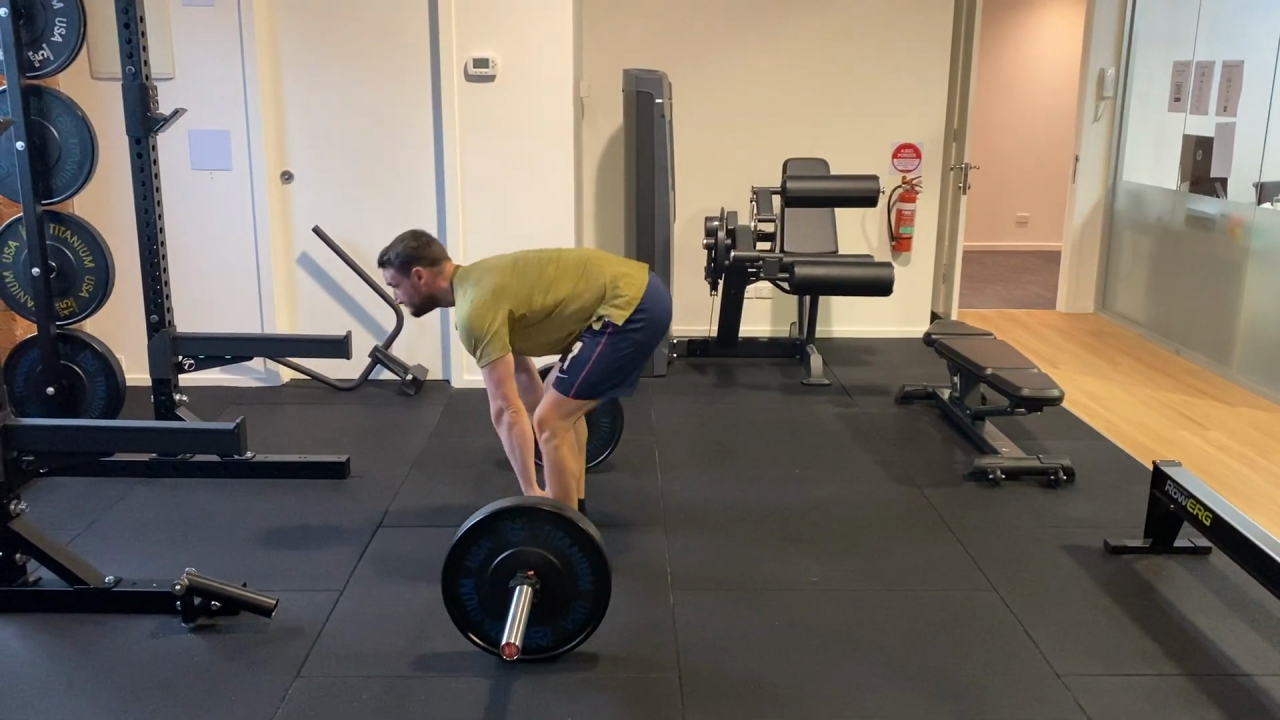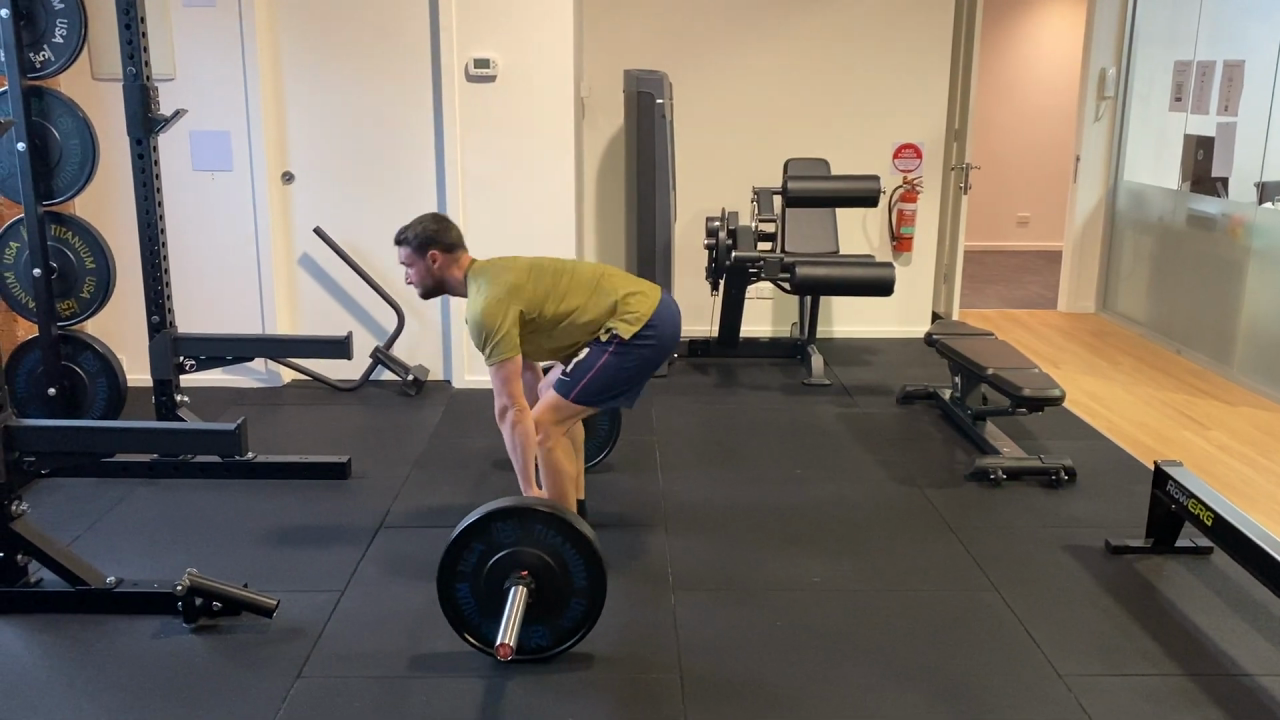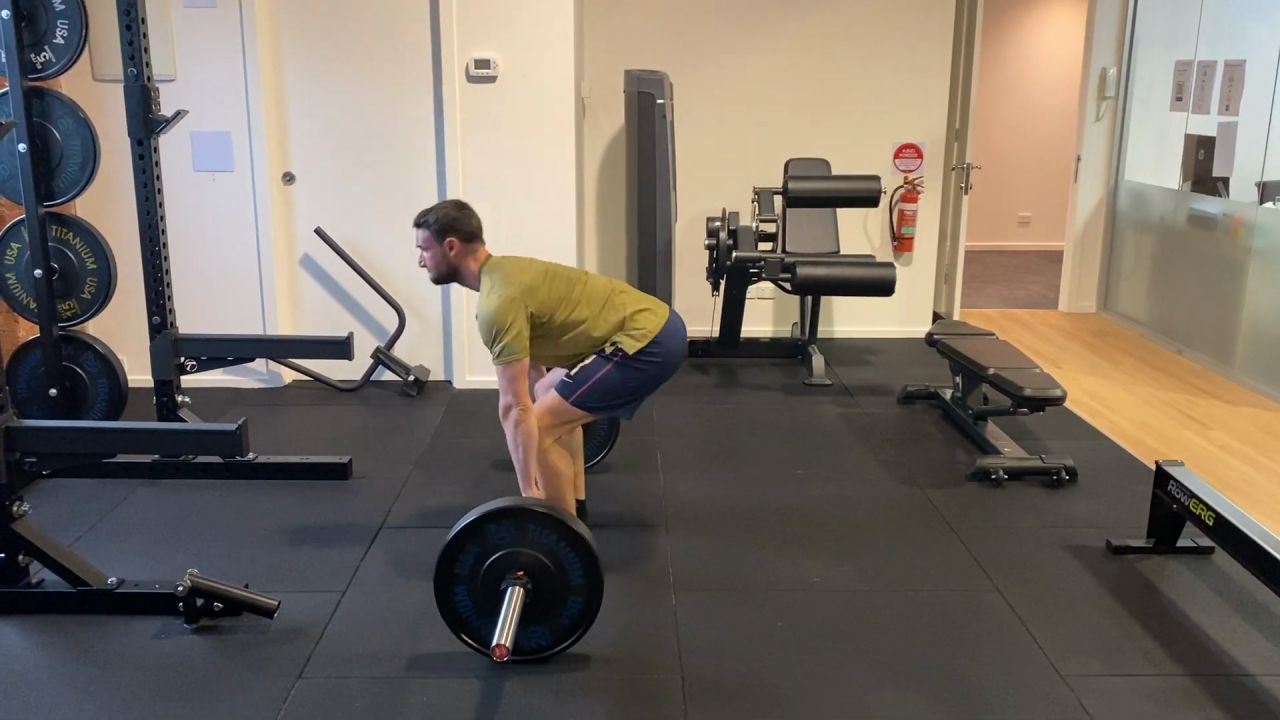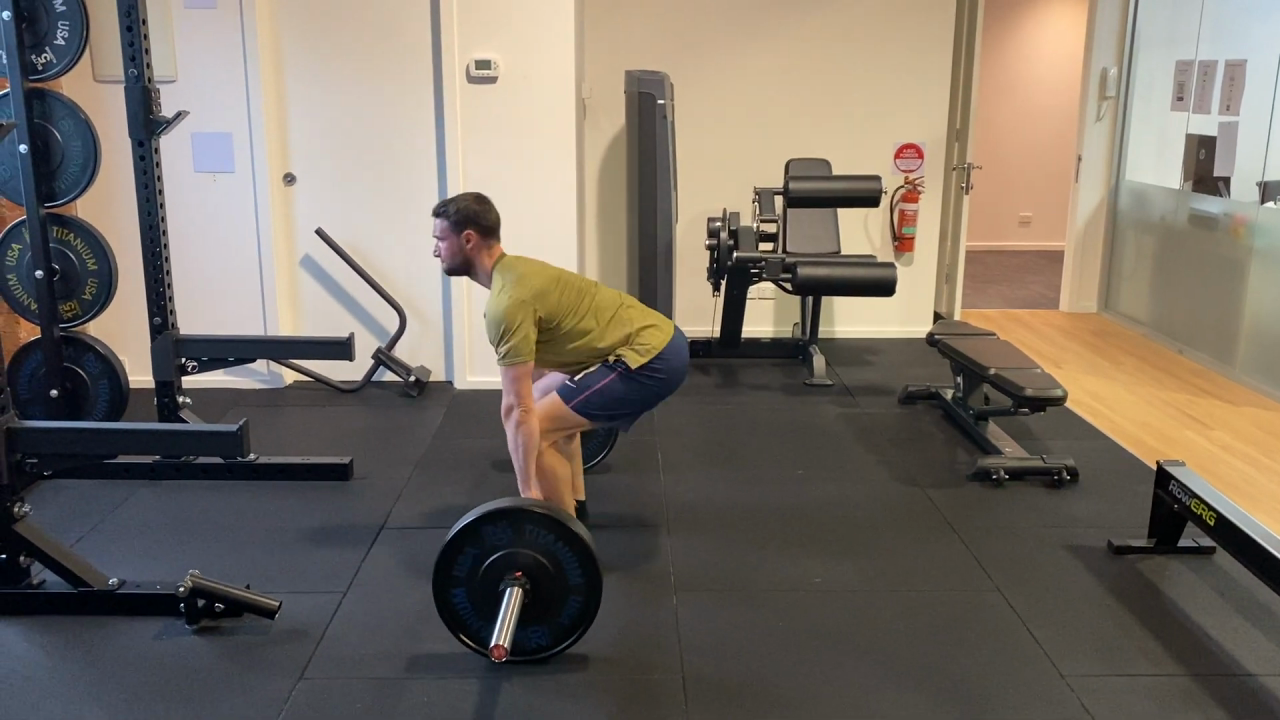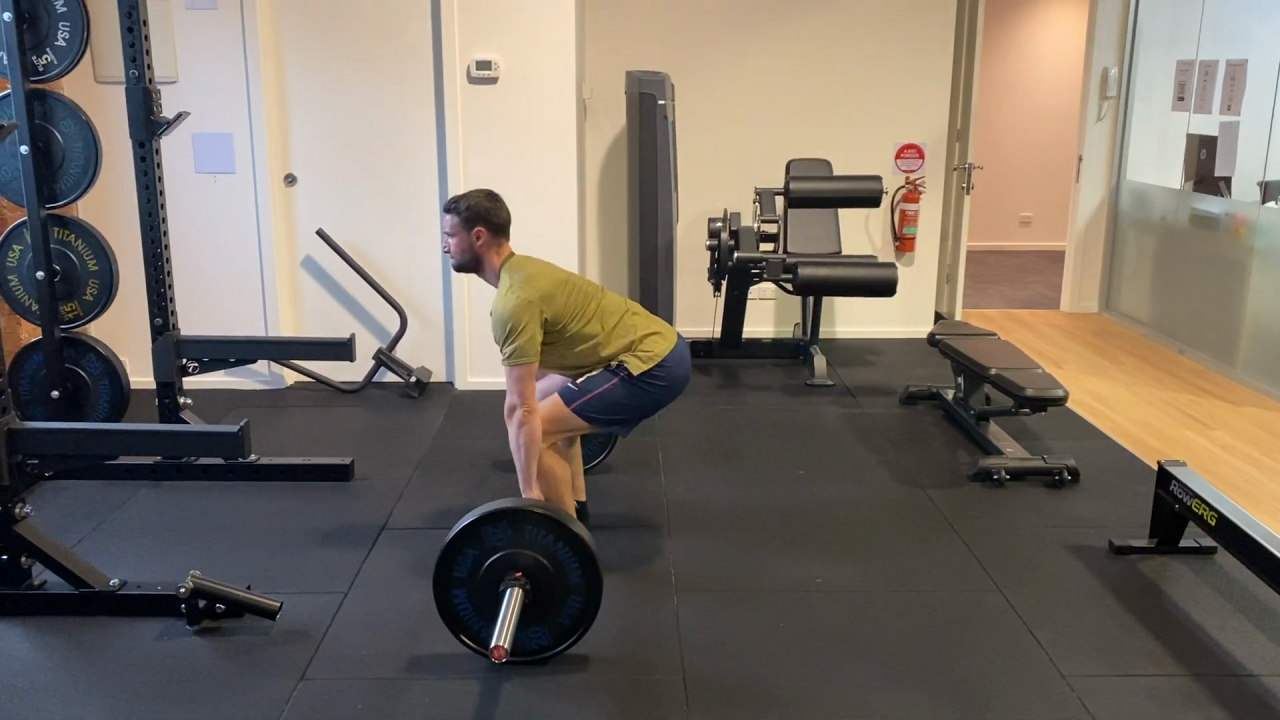
dt=0.1s
person 1, frame 1
left shoulder: (474, 311)
right shoulder: (477, 285)
left elbow: (506, 410)
right elbow: (521, 370)
left wrist: (531, 494)
left hip: (629, 305)
right hip: (639, 291)
left knee: (552, 421)
right knee: (564, 409)
right ankle: (573, 509)
person 1, frame 2
left shoulder: (485, 307)
right shoulder: (490, 278)
left elbow: (509, 408)
right elbow: (525, 364)
left wrist: (529, 492)
left hip: (640, 321)
right hip: (649, 309)
left knee: (545, 424)
right knee: (554, 405)
right ankle: (573, 509)
person 1, frame 3
left shoulder: (498, 304)
right shoulder: (504, 275)
left elbow: (515, 408)
left wrist: (529, 493)
left hip: (648, 341)
right hip: (655, 325)
left knee: (542, 426)
right knee: (549, 398)
right ankle: (575, 509)
person 1, frame 4
left shoulder: (506, 303)
right shoulder: (515, 274)
left elbow: (517, 409)
right elbow: (535, 369)
left wrist: (528, 492)
left hip: (649, 361)
right hip: (653, 343)
left knee: (536, 429)
right knee: (546, 404)
right ankle: (573, 508)
person 1, frame 5
left shoulder: (513, 302)
right shoulder: (522, 274)
left elbow: (520, 409)
right elbow: (538, 373)
left wrist: (529, 493)
left hip: (653, 366)
right hip: (657, 348)
left knee: (537, 430)
right knee: (548, 405)
right ankle: (575, 508)
